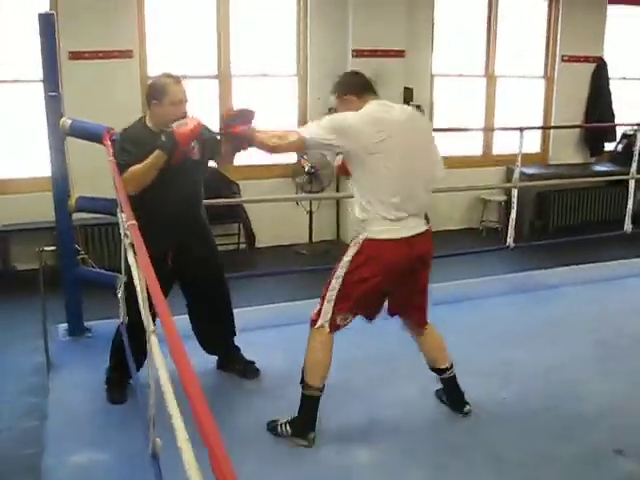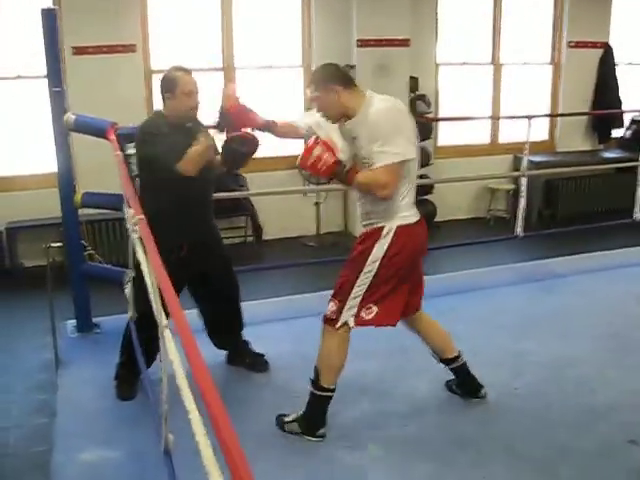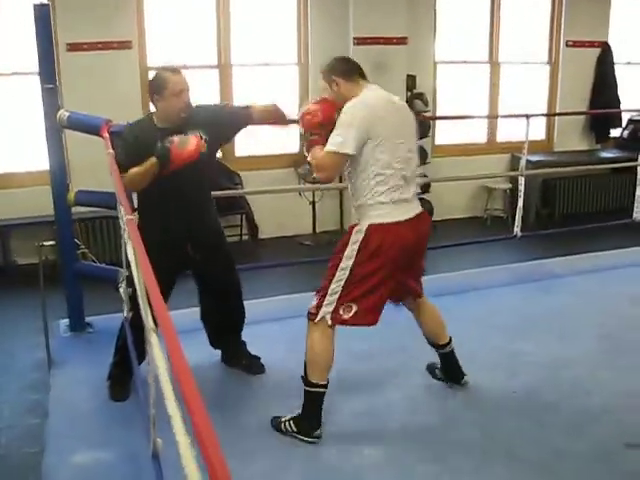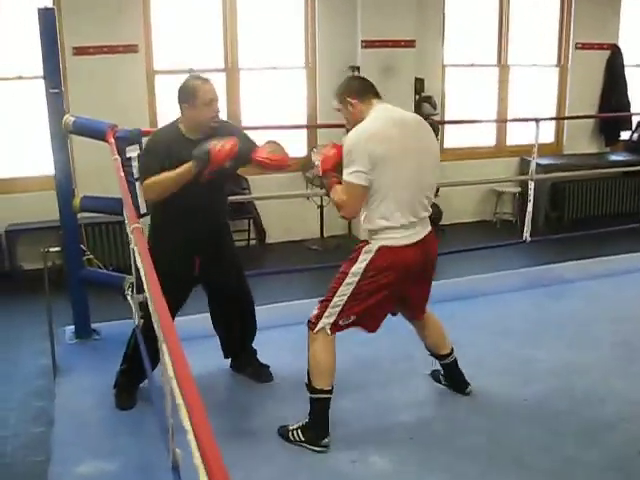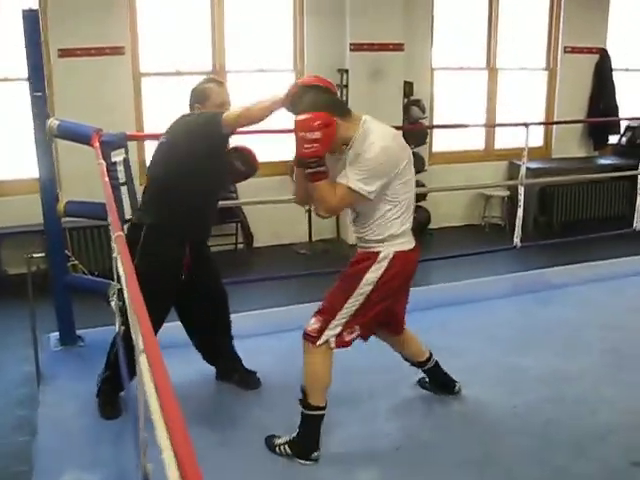
dt=0.2s
person 1, frame 1
left shoulder: (350, 124)
right shoulder: (417, 120)
left elbow: (283, 142)
left wrist: (247, 133)
left hip: (378, 244)
right hip: (419, 239)
left knee: (322, 324)
right knee: (417, 320)
left ankle: (304, 423)
right ankle: (455, 394)
person 1, frame 2
left shoulder: (385, 116)
right shoulder: (352, 118)
left elbow: (386, 184)
right elbow: (298, 129)
left wrist: (340, 171)
right wrist: (256, 121)
left hip: (394, 232)
right hip: (402, 230)
left knee: (338, 320)
right knee: (411, 312)
left ankle: (313, 419)
right ankle: (467, 381)
person 1, frame 3
left shoulder: (358, 110)
right shoulder: (394, 105)
left elbow: (323, 170)
left wrist: (317, 137)
right wrist: (318, 133)
left hip: (379, 230)
right hip: (413, 221)
left knee: (323, 317)
right knee: (413, 296)
left ankle: (309, 419)
right ankle: (451, 367)
person 1, frame 4
left shoulder: (362, 136)
right shoulder: (420, 125)
left elbow: (348, 208)
left wrist: (331, 177)
left hip: (387, 250)
right hip: (423, 241)
left knee: (322, 327)
right knee: (417, 312)
left ankle: (316, 429)
right ankle: (455, 377)
person 1, frame 5
left shoulder: (378, 148)
right shoulder: (351, 140)
left elbow: (330, 206)
right elbow: (305, 198)
left wrist: (310, 160)
right wrist: (308, 162)
left hip: (387, 256)
right hip: (390, 252)
left knee: (318, 337)
right knee: (388, 328)
left ankle: (306, 442)
right ankle: (441, 379)
person 2, frame 1
left shoulder: (188, 129)
right shoulder: (131, 138)
left elbow: (221, 154)
right elbow: (130, 185)
right wrist: (164, 148)
left hip: (194, 235)
right hip: (152, 241)
left knee: (214, 296)
right knee: (140, 311)
left ankle: (228, 355)
right ankle: (119, 376)
person 2, frame 2
left shoulder: (192, 123)
right shoulder: (152, 131)
left elbow: (210, 166)
right elbow: (186, 167)
right wrist: (206, 138)
left hip: (201, 230)
right hip: (162, 236)
left knee: (223, 291)
right knee: (150, 306)
left ankle: (236, 349)
right ankle: (128, 371)
person 2, frame 3
left shoulder: (204, 117)
right shoulder: (136, 135)
left elbow: (251, 114)
right elbow: (124, 184)
left wrist: (279, 112)
right wrist: (158, 161)
left hip: (202, 228)
right hip: (159, 235)
left knee: (225, 290)
right knee: (144, 305)
left ankle: (233, 350)
right ankle: (121, 371)
person 2, frame 4
left shoulder: (223, 131)
right shoulder: (161, 143)
left elbow: (256, 153)
right elbow: (150, 192)
left wrist: (270, 155)
right wrist: (193, 164)
left hip: (214, 240)
right hip: (170, 244)
left knee: (237, 302)
right knee: (156, 316)
left ankle: (243, 358)
right ankle: (128, 380)
person 2, frame 5
left shoulder: (209, 135)
right shoulder: (190, 128)
right elbow: (239, 118)
left wrist: (231, 173)
right wrist: (283, 99)
left hip: (190, 243)
right hip: (154, 242)
left knee: (213, 305)
left ankle: (227, 365)
right ankle: (110, 387)
